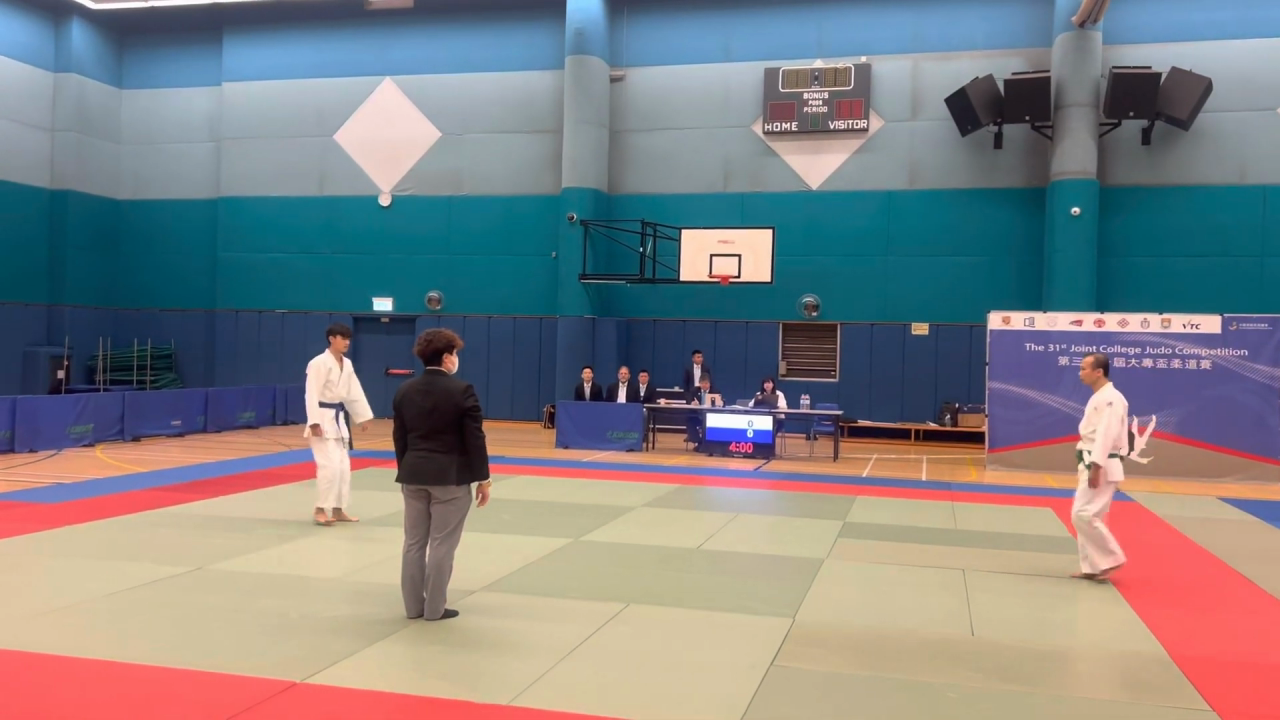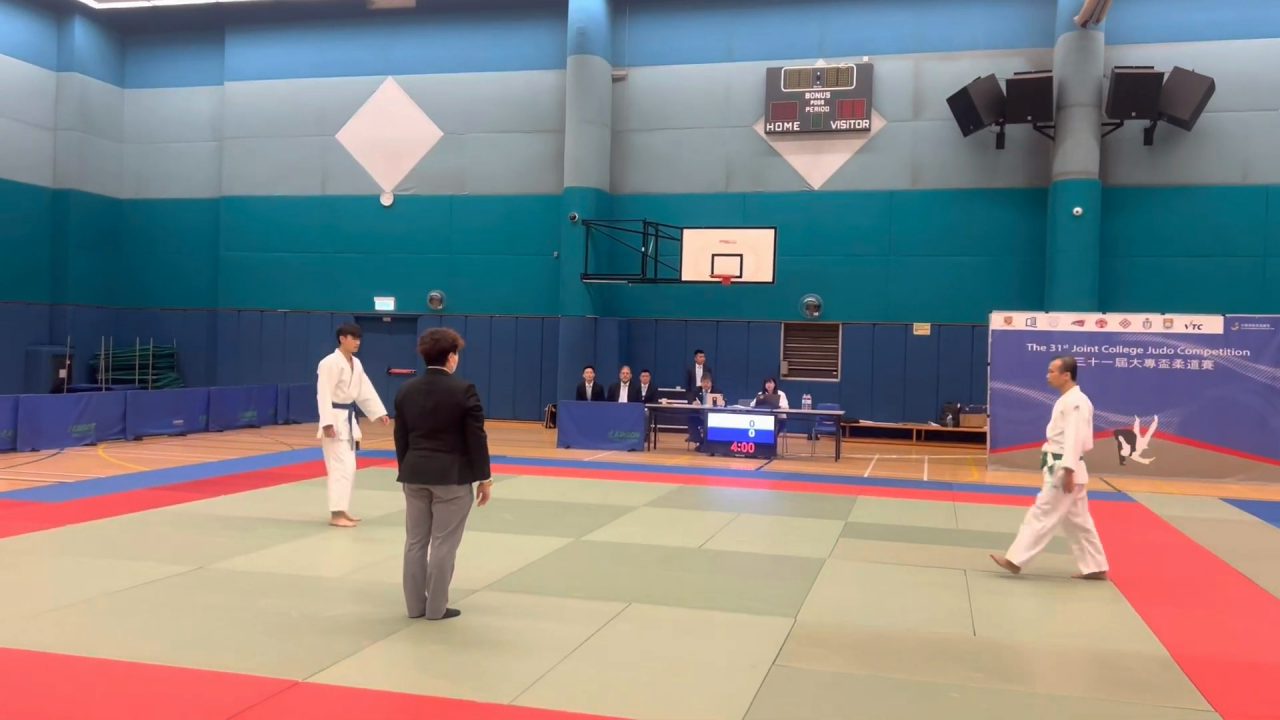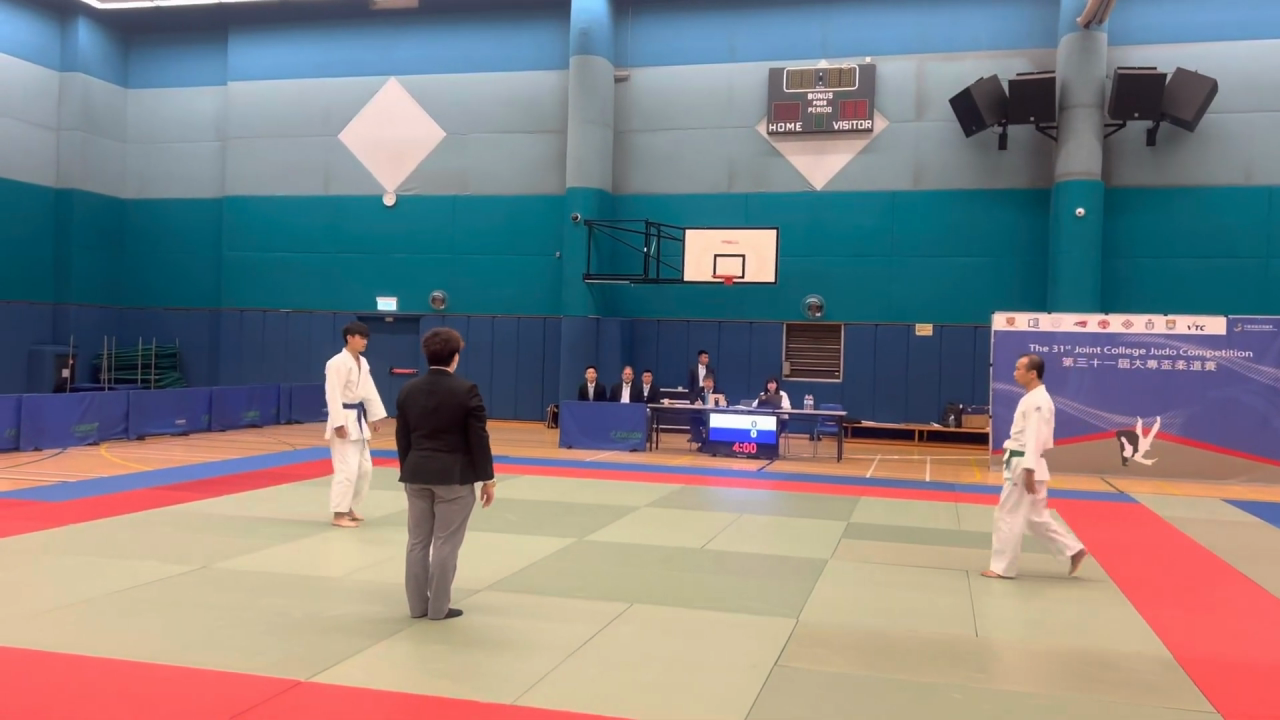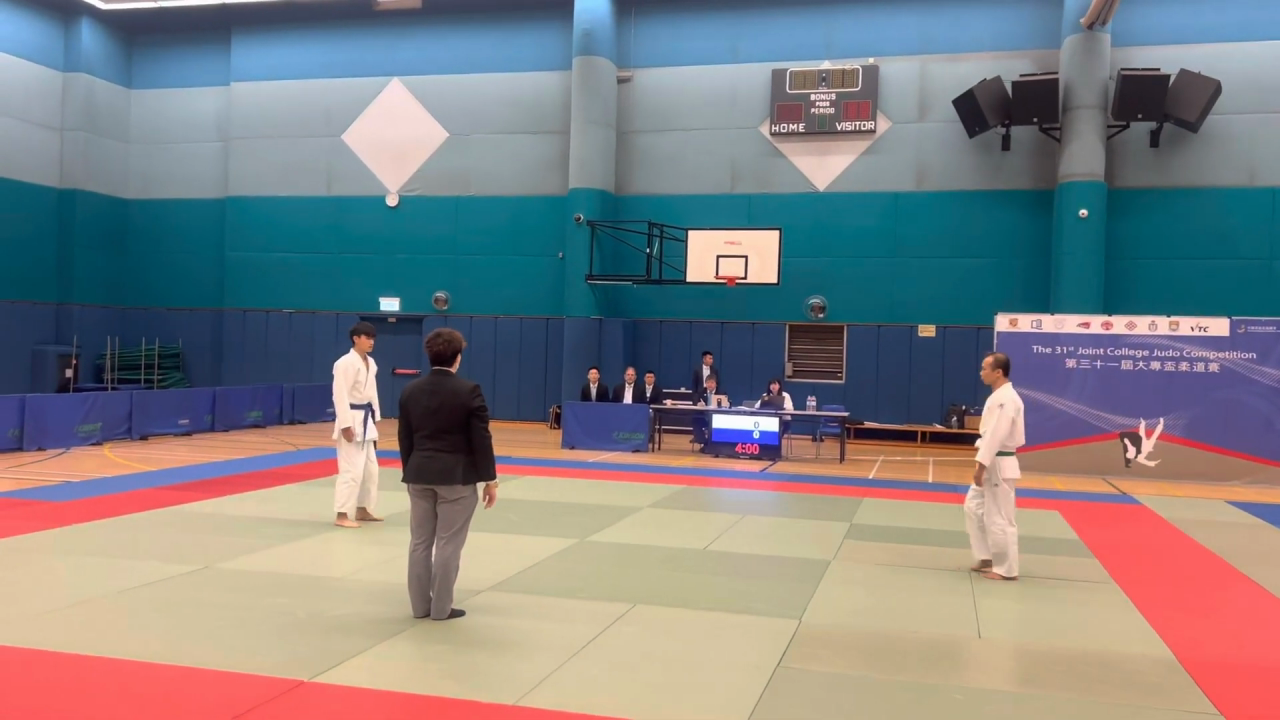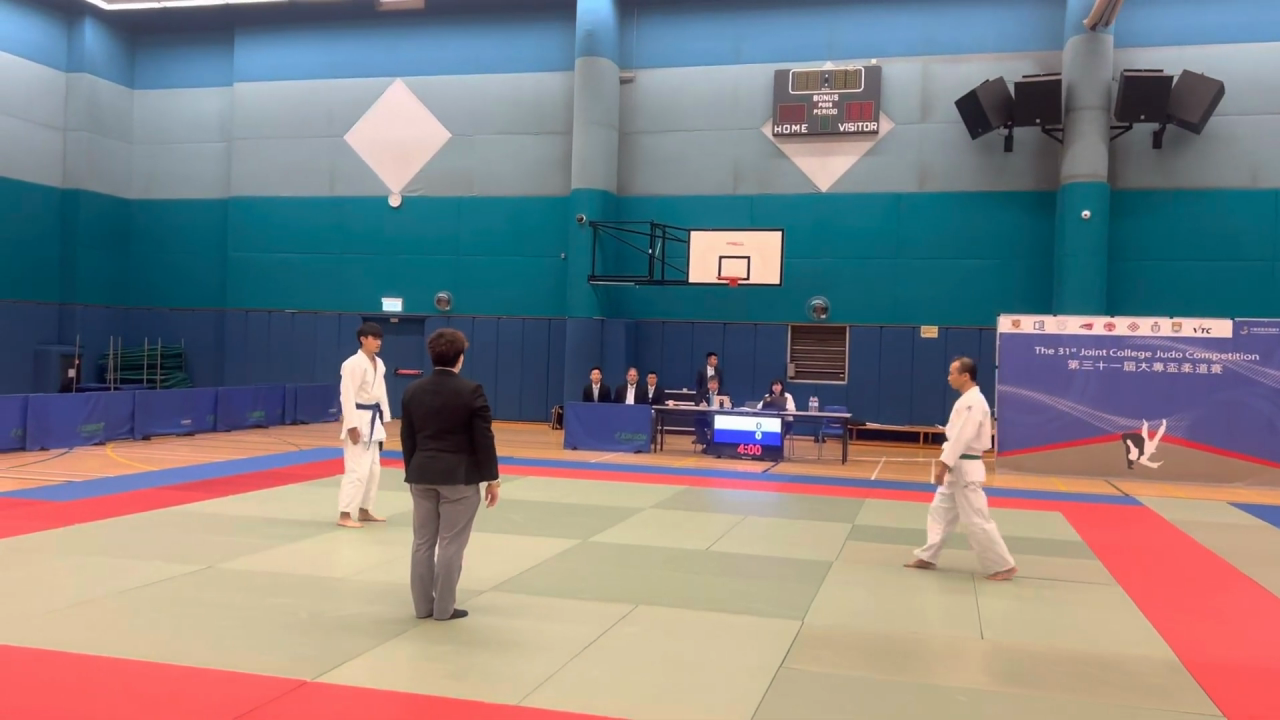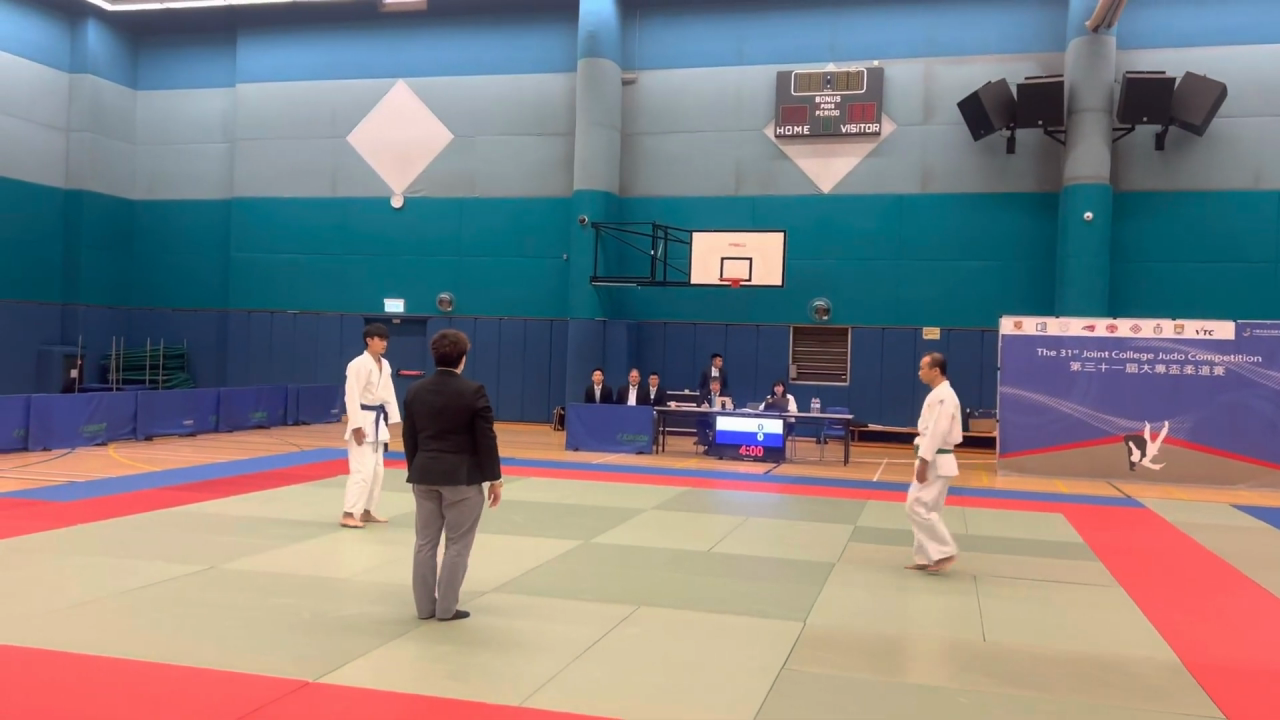
dt=0.2s
person 1, frame 1
left shoulder: (404, 391)
right shoulder: (462, 390)
left elbow: (399, 438)
right elbow: (474, 439)
right wrist: (483, 479)
left hip: (414, 475)
right hip: (450, 477)
left knee: (414, 542)
right knee: (442, 544)
left ankle: (413, 606)
right ankle: (435, 608)
person 1, frame 2
left shoulder: (406, 390)
right shoulder: (464, 390)
left elbow: (401, 437)
right elbow: (476, 438)
right wrist: (484, 478)
left hip: (415, 475)
right hip: (452, 477)
left knee: (415, 541)
right knee: (444, 543)
left ankle: (415, 605)
right ankle: (436, 607)
person 1, frame 3
left shoulder: (408, 390)
right shoulder: (466, 390)
left elbow: (402, 437)
right elbow: (478, 439)
left wrist: (407, 472)
right wrist: (487, 479)
left hip: (417, 475)
right hip: (454, 477)
left knee: (417, 541)
right knee: (446, 543)
left ankle: (418, 605)
right ankle: (439, 607)
person 1, frame 4
left shoulder: (411, 390)
right shoulder: (469, 391)
left elbow: (405, 438)
right elbow: (481, 439)
left wrist: (410, 473)
right wrist: (490, 479)
left hip: (420, 475)
right hip: (457, 477)
left knee: (420, 541)
right knee: (448, 543)
left ankle: (420, 605)
right ankle: (441, 607)
person 1, frame 5
left shoulder: (413, 391)
right shoulder: (471, 391)
left elbow: (407, 438)
right elbow: (484, 439)
left wrist: (412, 473)
right wrist: (492, 479)
left hip: (422, 475)
right hip: (460, 477)
left knee: (423, 541)
right knee: (451, 544)
left ankle: (423, 605)
right ankle: (444, 608)
person 1, frame 6
left shoulder: (416, 390)
right shoulder: (474, 391)
left elbow: (409, 436)
right elbow: (486, 439)
right wrist: (495, 479)
left hip: (425, 475)
right hip: (462, 477)
left knee: (426, 541)
right knee: (458, 544)
left ankle: (425, 605)
right ankle: (446, 607)
person 2, frame 1
left shoulder: (1110, 398)
right shoulder: (1099, 398)
left elbow: (1106, 435)
left wrist: (1097, 468)
left hip: (1099, 467)
right hip: (1091, 465)
left knee: (1084, 515)
right knee: (1083, 515)
left ankle: (1111, 559)
right ankle: (1094, 567)
person 2, frame 2
left shoulder: (1076, 402)
right shoulder: (1067, 400)
left elbow: (1074, 439)
left wrist: (1068, 471)
left hip: (1065, 468)
right hip: (1064, 467)
left knee: (1041, 516)
right knee: (1078, 520)
left ankle: (1014, 560)
right ankle: (1096, 567)
person 2, frame 3
left shoulder: (1037, 401)
right shoulder: (1033, 398)
left elbow: (1035, 438)
left wrist: (1028, 471)
left hip: (1024, 465)
right hip: (1024, 464)
left knee: (1007, 516)
right knee: (1035, 516)
left ankle: (1003, 567)
right ankle: (1073, 550)
person 2, frame 4
left shoulder: (1002, 398)
right shoulder: (1003, 395)
left elbow: (994, 435)
left wrist: (981, 464)
left hip: (998, 465)
right hip: (996, 464)
left knee: (998, 518)
right knee: (975, 507)
left ankle: (1006, 568)
right ankle: (988, 557)
person 2, frame 5
left shoulder: (971, 402)
right shoulder: (971, 399)
left elbow: (961, 437)
left wrist: (943, 465)
left hip: (964, 468)
right hip: (960, 467)
left knee: (976, 518)
right knee: (939, 511)
left ankle: (1003, 565)
right ankle: (927, 557)
person 2, frame 6
left shoulder: (941, 396)
right shoulder: (943, 393)
left elbow: (934, 432)
left wrist: (923, 460)
left hip: (936, 462)
right hip: (938, 460)
left knee: (918, 507)
right knee: (925, 508)
left ankle: (943, 552)
right ankle: (927, 558)
person 3, frame 1
left shoulder: (347, 364)
right shoulder: (319, 363)
left elbow: (354, 393)
right elbow: (311, 394)
left wrist: (363, 416)
right wrist: (314, 422)
left hip: (338, 419)
right hip: (322, 418)
left knee: (342, 466)
right knee: (330, 465)
left ankle: (338, 510)
right ankle: (320, 510)
person 3, frame 2
left shoulder: (356, 364)
right shoulder: (329, 363)
left elbow: (365, 391)
right elbow: (323, 395)
left wrist: (379, 412)
right wrist: (327, 423)
left hip: (349, 419)
right hip: (335, 419)
left knee: (348, 468)
right knee: (341, 467)
left ankle: (341, 510)
right ankle: (336, 514)
person 3, frame 3
left shoulder: (363, 362)
right shoulder: (337, 363)
left elbow: (369, 391)
right elbow: (332, 395)
left wrist: (376, 416)
right wrist: (339, 424)
left hip: (358, 420)
right hip: (344, 420)
left knee: (364, 467)
right knee: (346, 469)
left ankle: (347, 507)
right ankle: (338, 514)
person 3, frame 4
left shoulder: (370, 363)
right shoulder: (345, 363)
right elbow: (340, 396)
left wrist: (374, 418)
right wrist: (346, 425)
left hip: (366, 420)
right hip: (351, 420)
left knee: (370, 469)
right knee: (351, 470)
left ankle: (362, 510)
right ankle: (342, 515)
person 3, frame 5
left shoulder: (379, 364)
right shoulder: (353, 364)
right elbow: (347, 396)
left wrist: (382, 420)
right wrist: (352, 425)
left hip: (373, 421)
right hip: (358, 420)
left knee: (373, 469)
right knee: (357, 469)
left ankle: (364, 511)
right ankle: (345, 514)
person 3, frame 6
left shoulder: (385, 365)
right shoulder: (358, 365)
right elbow: (352, 397)
left wrist: (390, 421)
right wrist: (356, 426)
left hip: (378, 422)
right hip: (363, 422)
left knee: (376, 471)
right knee: (362, 470)
left ankle: (366, 512)
right ankle: (348, 514)
